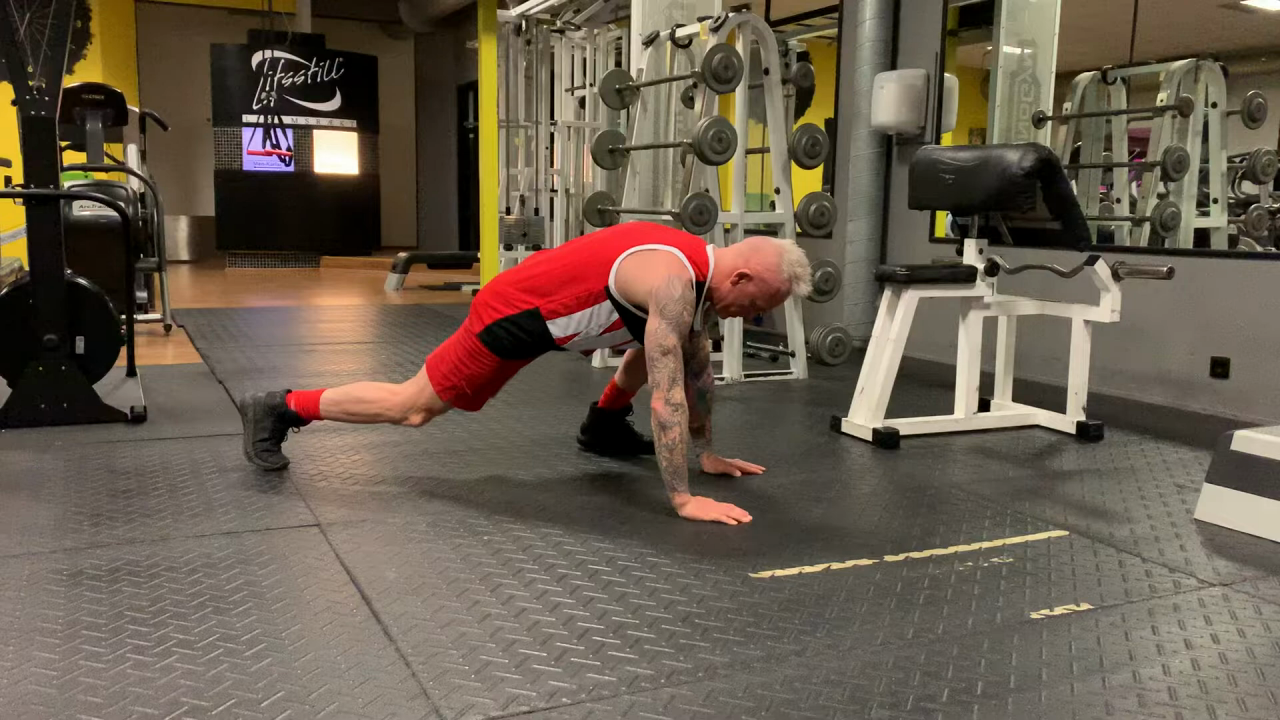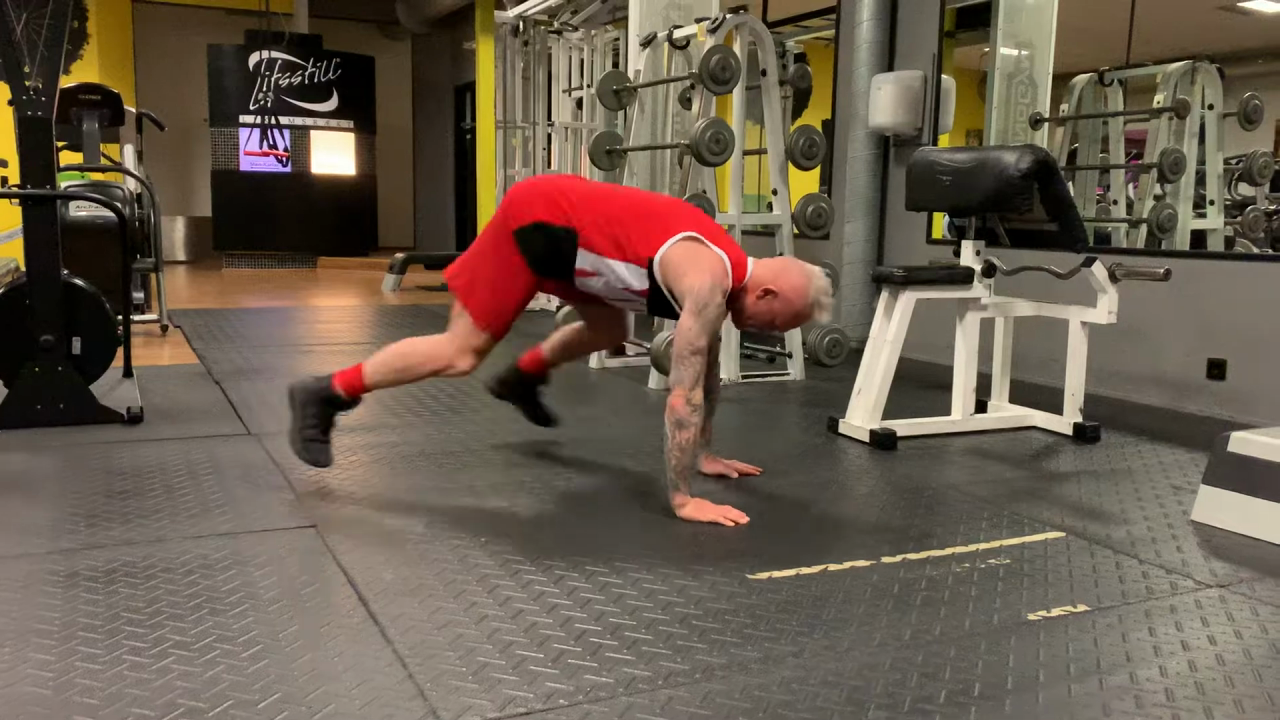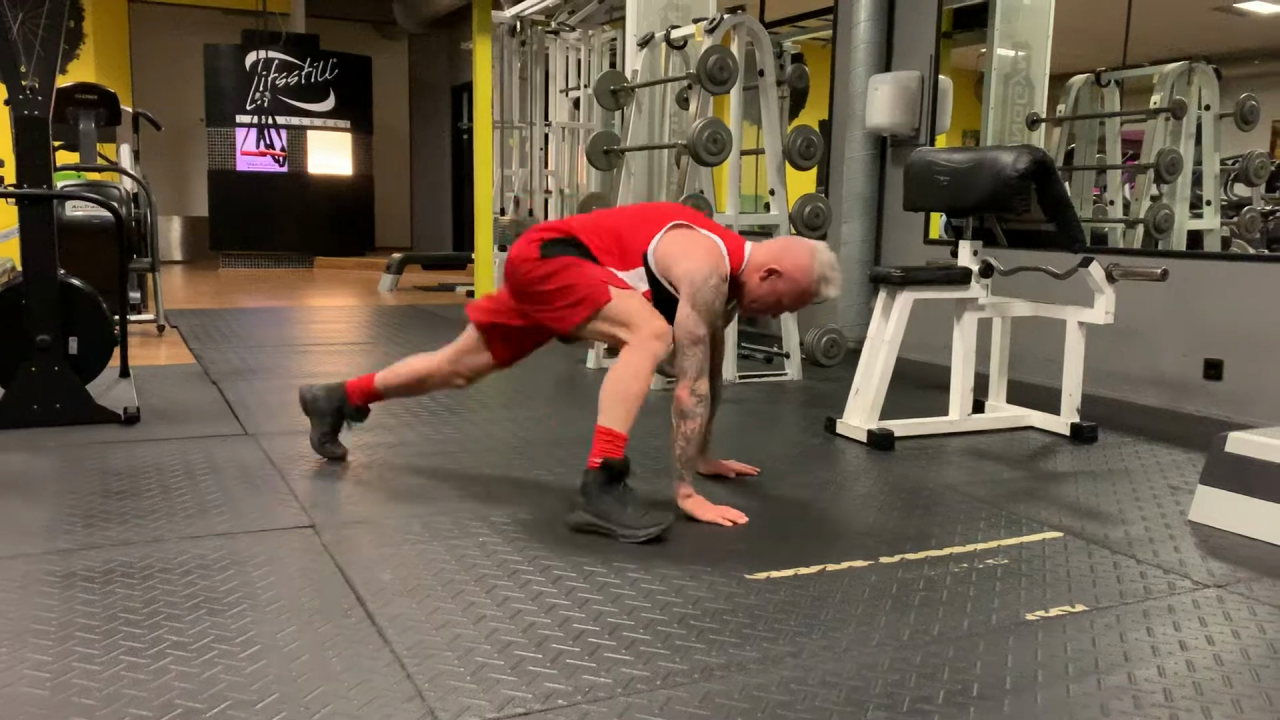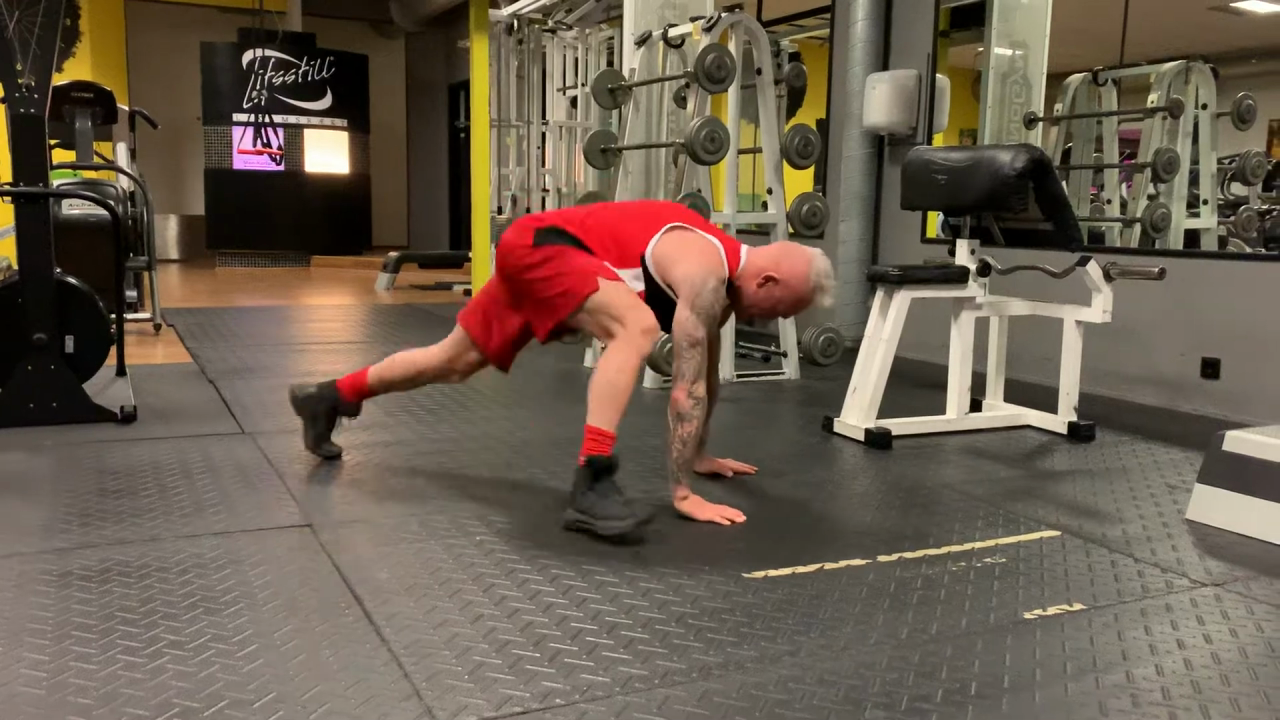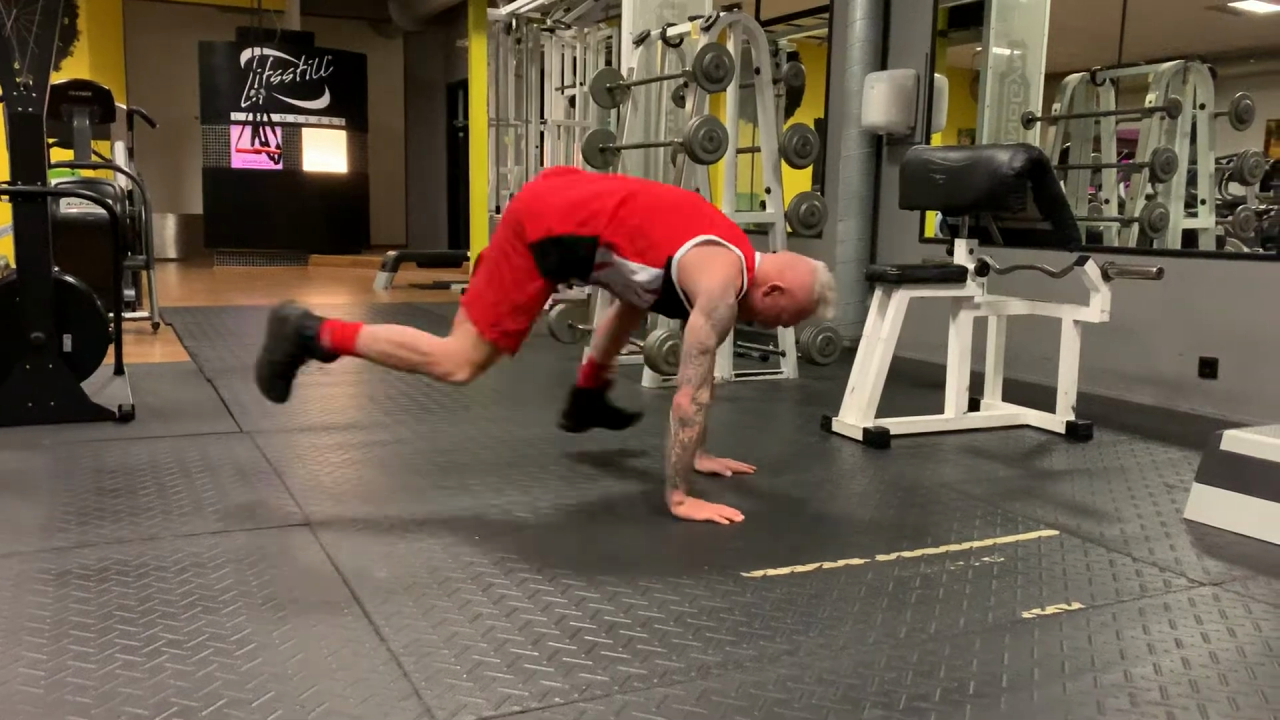
dt=0.3s
person 1, frame 1
left shoulder: (699, 270)
right shoulder: (673, 281)
left elbow: (697, 369)
right elbow: (667, 394)
left wrist: (707, 452)
right wrist: (684, 498)
left hip: (547, 306)
right hip: (515, 312)
left knee: (663, 338)
right knee: (412, 407)
left ankle: (603, 424)
right ankle: (277, 409)
person 1, frame 2
left shoulder: (720, 268)
right shoulder: (707, 280)
left elbow: (705, 366)
right elbow: (685, 390)
left wrist: (704, 455)
right wrist: (684, 498)
left hip: (564, 224)
right hip: (538, 217)
left knee: (607, 331)
right knee: (460, 354)
left ankle: (520, 378)
right ankle: (325, 395)
person 1, frame 3
left shoulder: (725, 269)
right shoulder: (705, 267)
left elbow: (707, 369)
right elbow: (690, 385)
left wrist: (704, 457)
right wrist: (687, 491)
left hip: (550, 267)
right hip: (544, 256)
left knee: (455, 367)
right knee: (650, 336)
left ankle: (339, 399)
right ankle: (602, 487)
person 1, frame 4
left shoulder: (722, 271)
right shoulder: (706, 273)
left elbow: (705, 370)
right elbow: (687, 386)
left wrist: (700, 456)
right wrist: (685, 494)
left hip: (546, 254)
right hip: (536, 245)
left knee: (450, 362)
right knee: (637, 330)
left ankle: (329, 397)
right ankle: (591, 483)
person 1, frame 5
left shoulder: (726, 260)
right shoulder: (722, 281)
left elbow: (698, 365)
right elbow: (693, 391)
left wrist: (697, 452)
right wrist: (681, 497)
left hip: (563, 193)
right hip: (551, 222)
left knee: (637, 296)
right knee: (458, 363)
left ankle: (585, 398)
right ankle: (308, 333)
